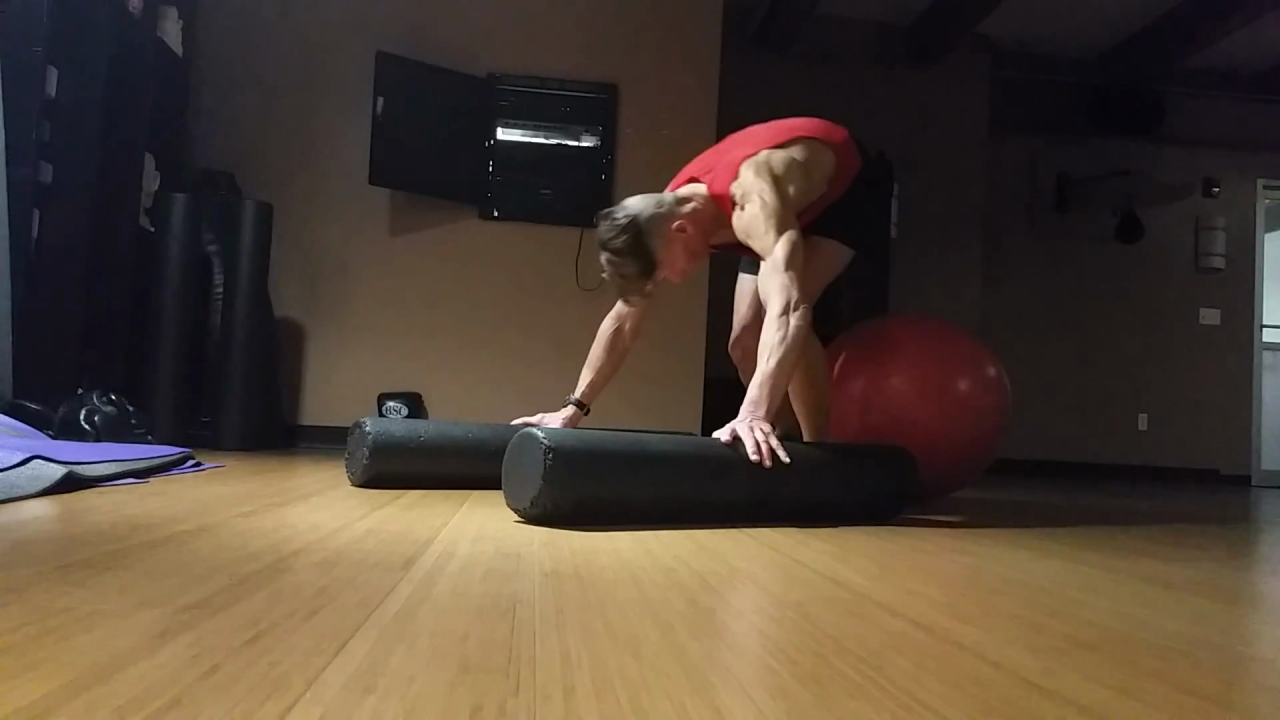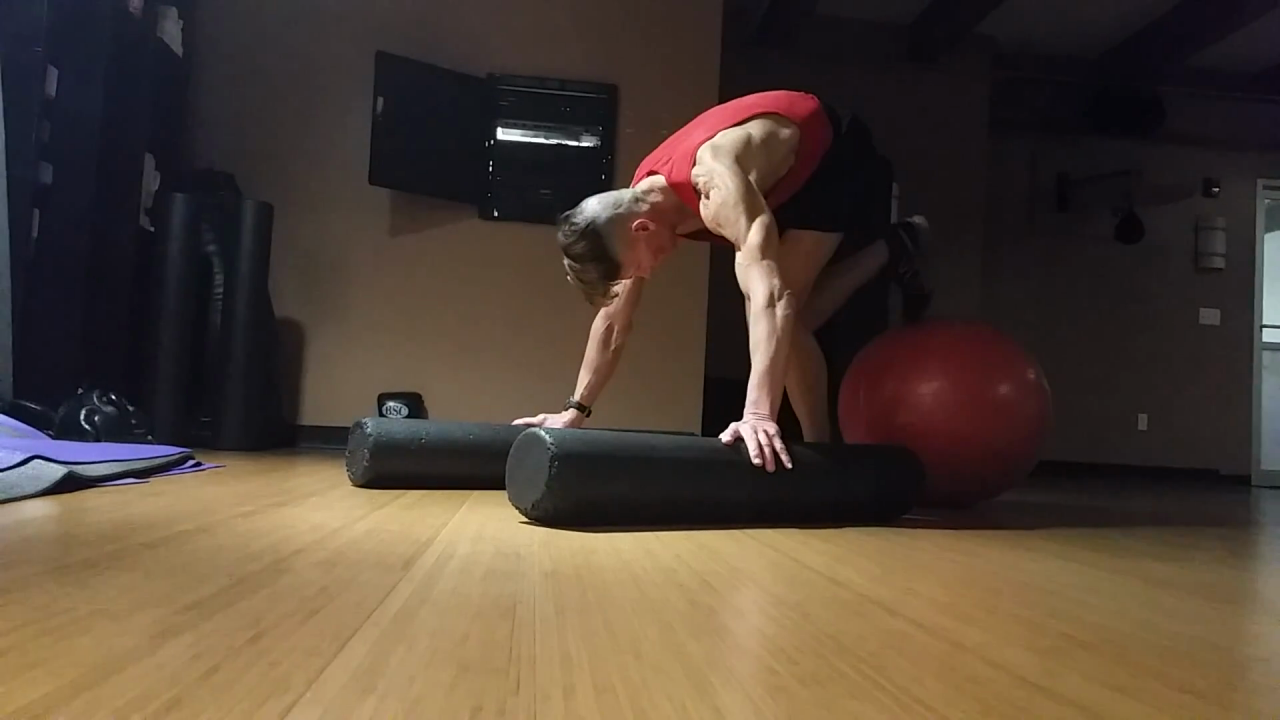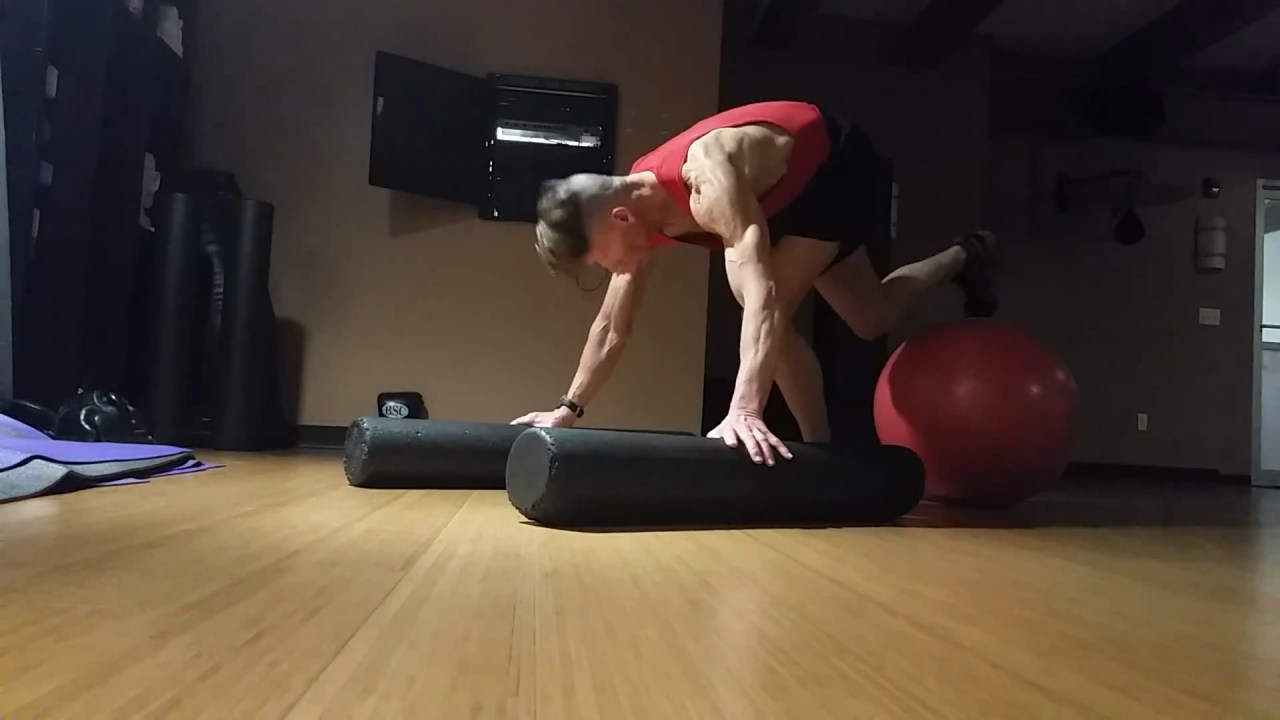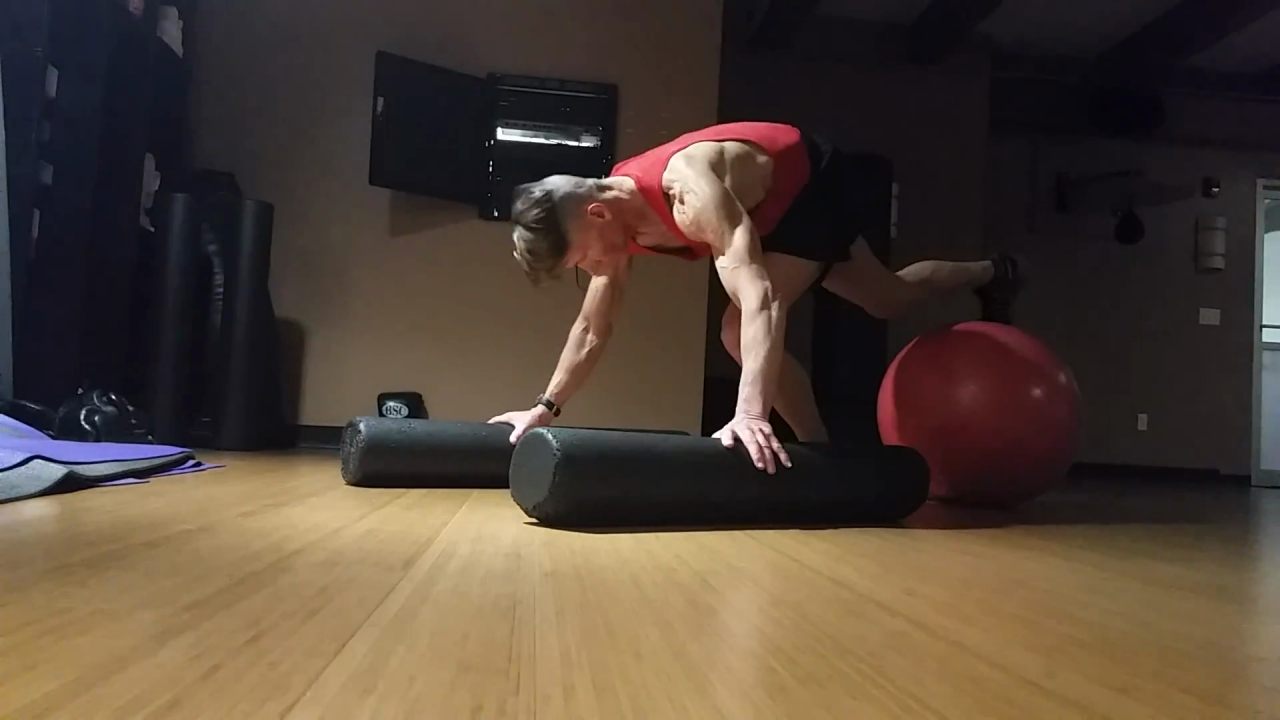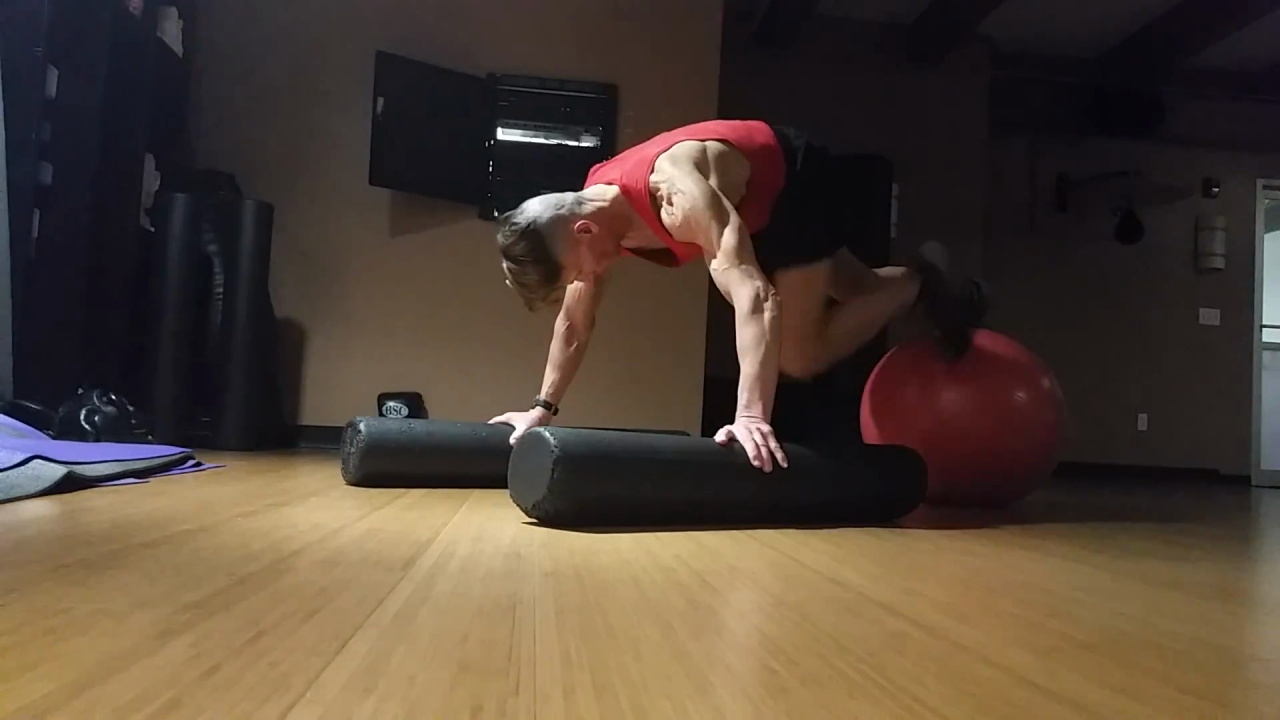
dt=0.7s
person 1, frame 1
left shoulder: (753, 206)
right shoulder: (664, 218)
left elbow: (787, 307)
right elbow: (623, 321)
left wrist: (753, 415)
right wrist: (574, 408)
left hip: (851, 187)
right hip: (793, 208)
left knee: (779, 307)
right knee: (745, 351)
right ankle: (786, 449)
person 1, frame 2
left shoulder: (715, 189)
right shoulder: (636, 204)
left elbow: (770, 296)
right elbow: (613, 321)
left wrist: (759, 415)
right wrist: (576, 410)
left hip: (834, 155)
right hip: (784, 177)
left knee: (780, 310)
right knee: (790, 323)
left ankle: (820, 449)
right ankle: (890, 251)
person 1, frame 3
left shoulder: (707, 184)
right shoulder: (631, 204)
left elbow: (761, 296)
right elbow: (612, 326)
left wrist: (744, 411)
right wrist: (568, 409)
left hip: (835, 165)
right hip: (789, 187)
left knee: (768, 313)
right knee: (872, 320)
right ankle: (962, 258)
person 1, frame 4
left shoulder: (688, 192)
right shoulder: (613, 210)
left elbow: (759, 297)
right elbow: (592, 328)
left wrist: (751, 414)
right wrist: (545, 407)
left hip: (817, 182)
right hip: (776, 205)
left knee: (740, 331)
right knee: (888, 298)
right ankle: (991, 274)
person 1, frame 5
left shoulder: (678, 196)
right shoulder: (587, 211)
left elbow: (755, 297)
right elbow: (574, 324)
left wrist: (752, 415)
right wrist: (543, 407)
left hip: (798, 176)
right hip: (758, 199)
left knee: (802, 352)
right knee: (860, 290)
left ankle: (923, 283)
right ankle: (955, 296)
